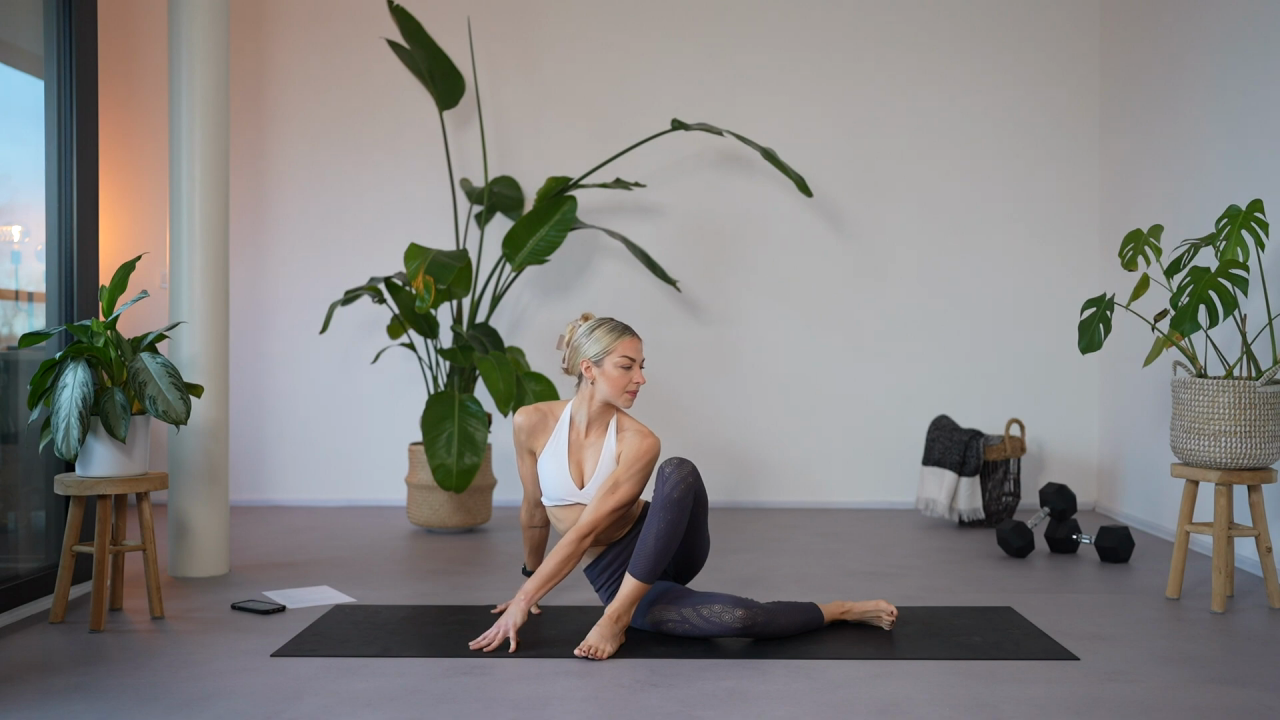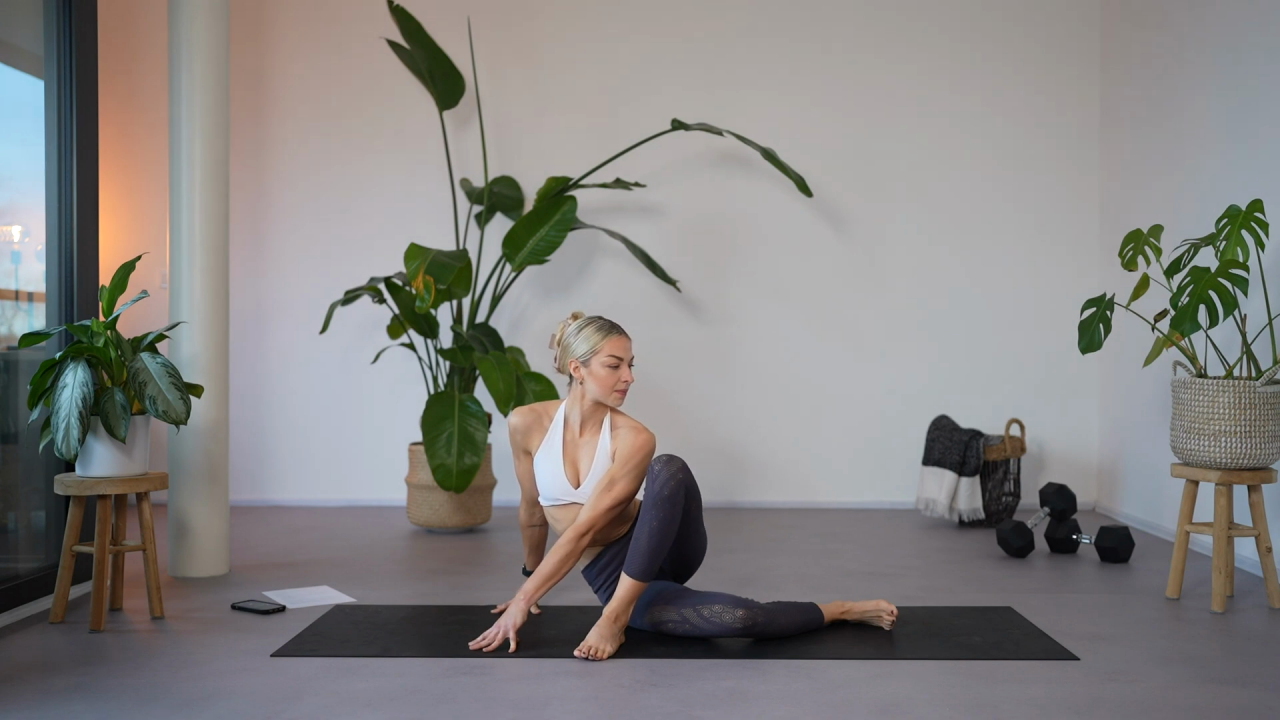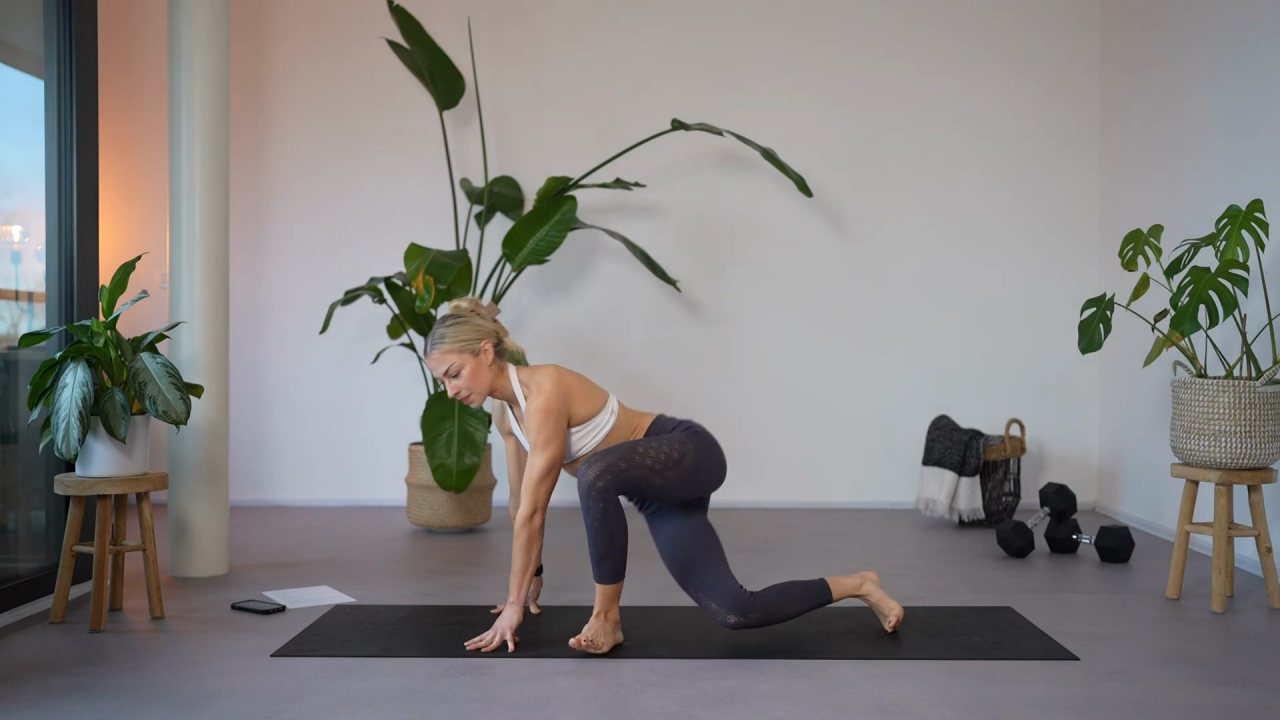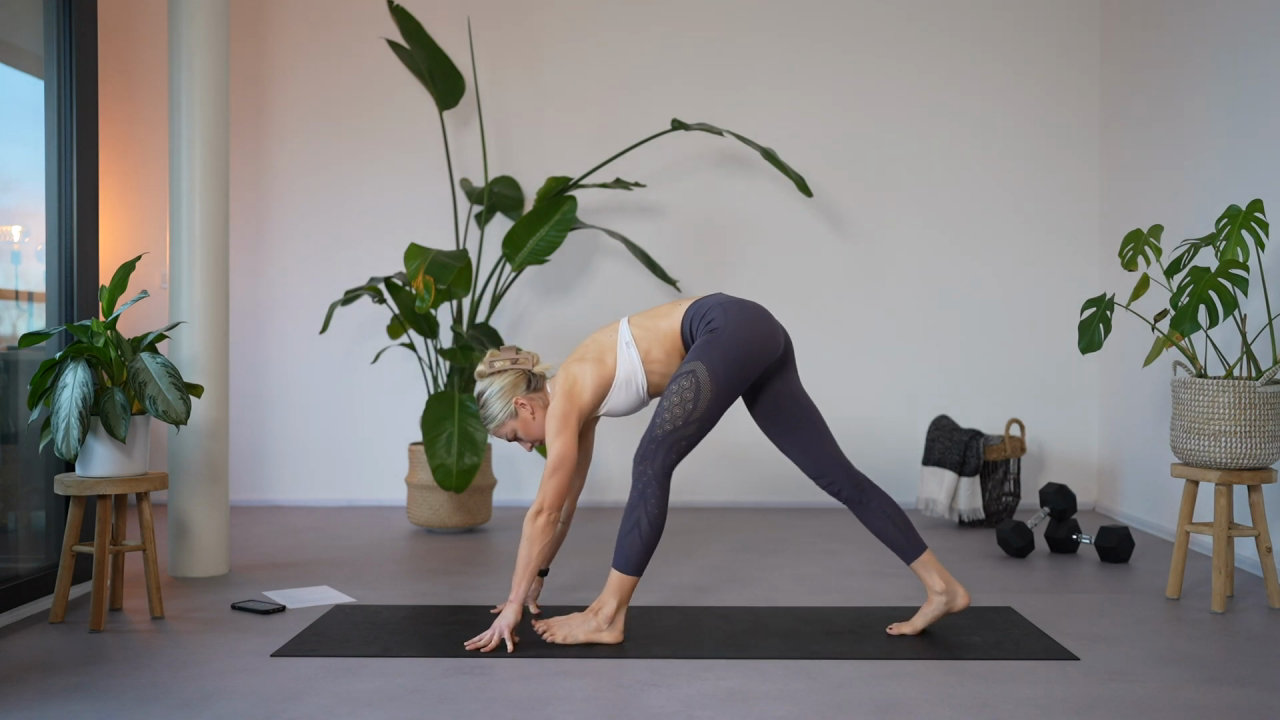
dt=1s
person 1, frame 1
left shoulder: (639, 442)
right shoulder: (532, 423)
left elbow: (586, 531)
right elbow: (534, 509)
left wrist: (523, 602)
right wrist: (530, 579)
left hip: (666, 551)
right hip: (616, 576)
left knee: (680, 471)
right knee: (739, 618)
left ankle: (618, 617)
right ankle: (840, 611)
person 1, frame 2
left shoulder: (634, 439)
right shoulder: (527, 423)
left elbow: (583, 530)
right elbow: (532, 509)
left wrist: (522, 602)
right wrist: (530, 579)
left hip: (664, 551)
right hip: (614, 577)
left knee: (669, 469)
right knee: (739, 619)
left ankle: (616, 616)
right ankle: (843, 610)
person 1, frame 3
left shoulder: (543, 391)
right shoulder: (506, 410)
left elbow: (533, 512)
right elbow: (521, 502)
left wrist: (514, 605)
right wrist: (531, 578)
left hip: (687, 453)
right hip: (658, 492)
left knee: (596, 477)
right knee: (734, 612)
left ankle: (606, 618)
right ankle: (857, 585)
person 1, frame 4
left shoulder: (563, 399)
right shoulder: (580, 397)
left elbow: (544, 511)
right elbow: (566, 503)
left wrist: (514, 603)
right wrist: (535, 576)
left hip: (732, 329)
right hip: (753, 334)
left knee: (653, 463)
right knee: (834, 474)
left ankle: (607, 615)
right ankle: (941, 586)
